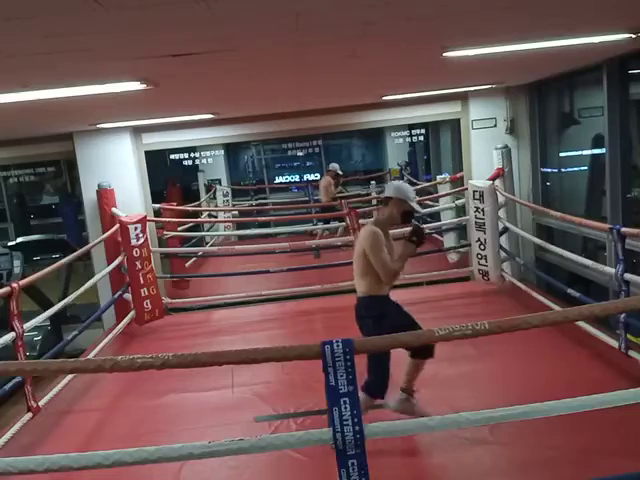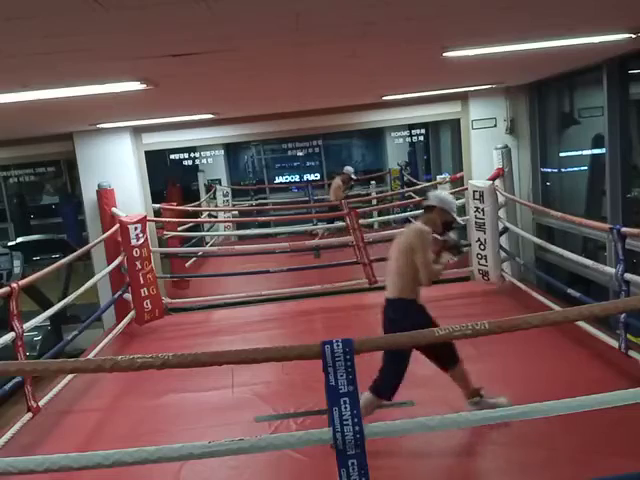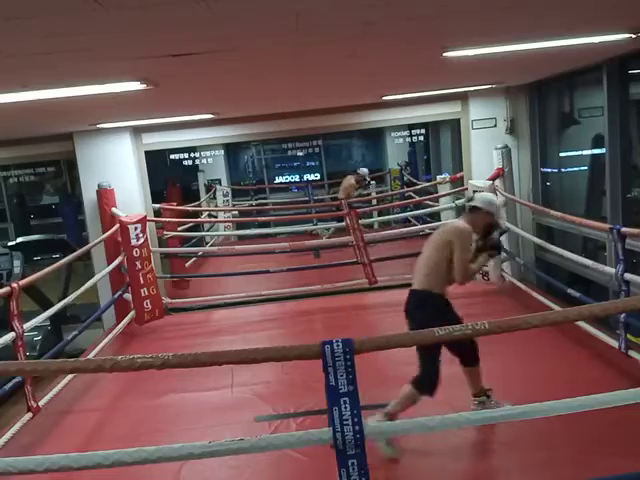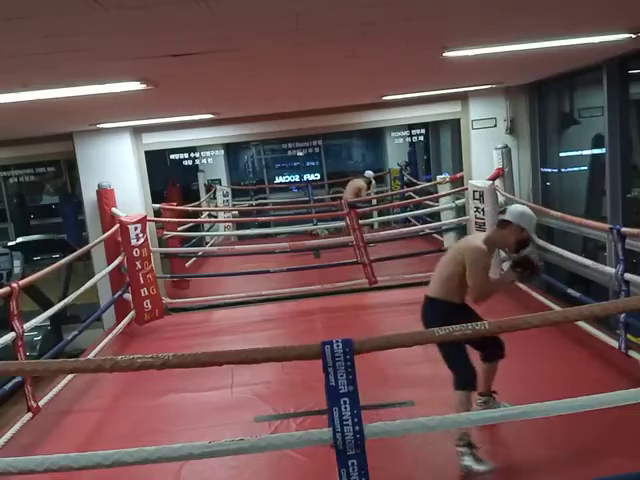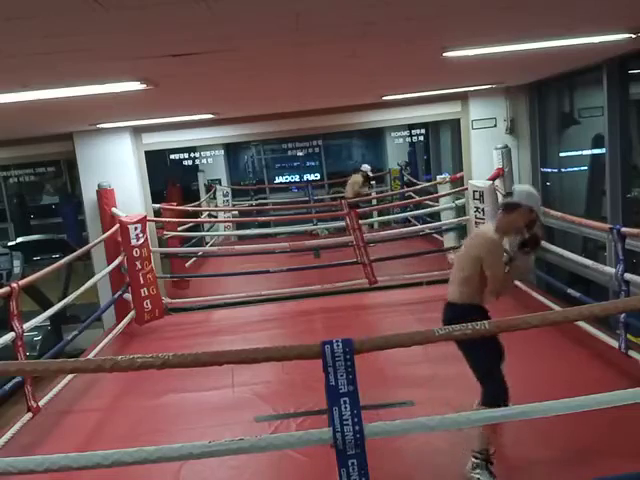
dt=0.2s
person 1, frame 1
left shoulder: (382, 232)
right shoulder: (372, 234)
left elbow: (390, 266)
right elbow: (389, 275)
left wrist: (408, 245)
right wrist: (410, 246)
left hip: (383, 303)
right hip: (372, 310)
left knee: (424, 344)
right knee: (378, 382)
left ankle: (405, 398)
person 1, frame 2
left shoulder: (413, 233)
right shoulder: (422, 233)
right elbow: (427, 278)
left wrist: (437, 257)
right wrist: (445, 259)
left hip: (409, 308)
right hip: (401, 311)
left knee: (447, 352)
right knee: (387, 382)
left ankle: (476, 400)
person 1, frame 3
left shoulder: (453, 228)
right shoulder: (462, 230)
right elbow: (461, 277)
left wrist: (479, 253)
right wrist: (485, 256)
left hip: (424, 299)
right hip: (426, 304)
left knee: (468, 348)
right knee: (429, 377)
left ankle: (481, 399)
right ankle: (384, 419)
person 1, frame 4
left shoulder: (481, 244)
right shoulder: (478, 251)
left elbow: (476, 285)
right elbow: (478, 295)
left wrist: (507, 275)
right wrist: (512, 274)
left hip: (454, 306)
right hip: (439, 311)
left knee: (494, 346)
right knee: (466, 374)
left ankle: (485, 398)
right ankle: (464, 447)
person 1, frame 5
left shoulder: (490, 232)
right shoulder: (492, 241)
right elbow: (496, 290)
left wrist: (515, 258)
right wrist: (522, 258)
left hip: (469, 309)
right hip: (461, 315)
left knee: (495, 355)
right knee: (497, 389)
left ankle: (486, 403)
